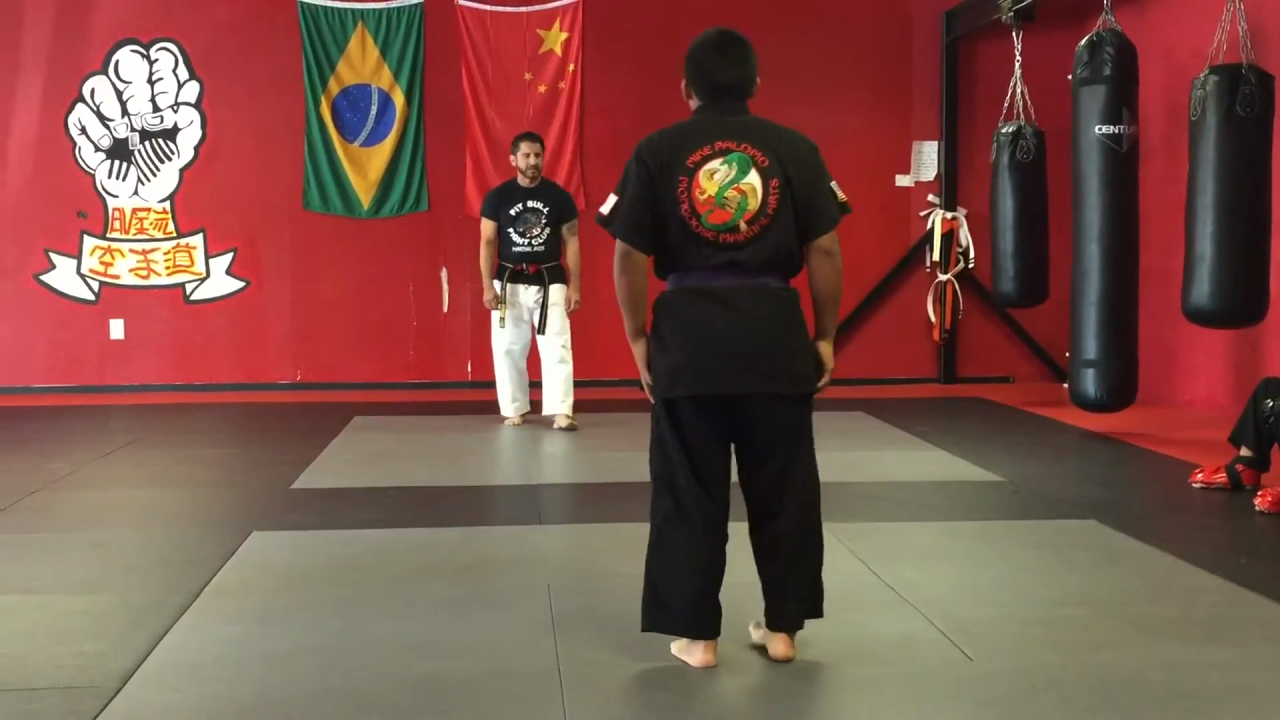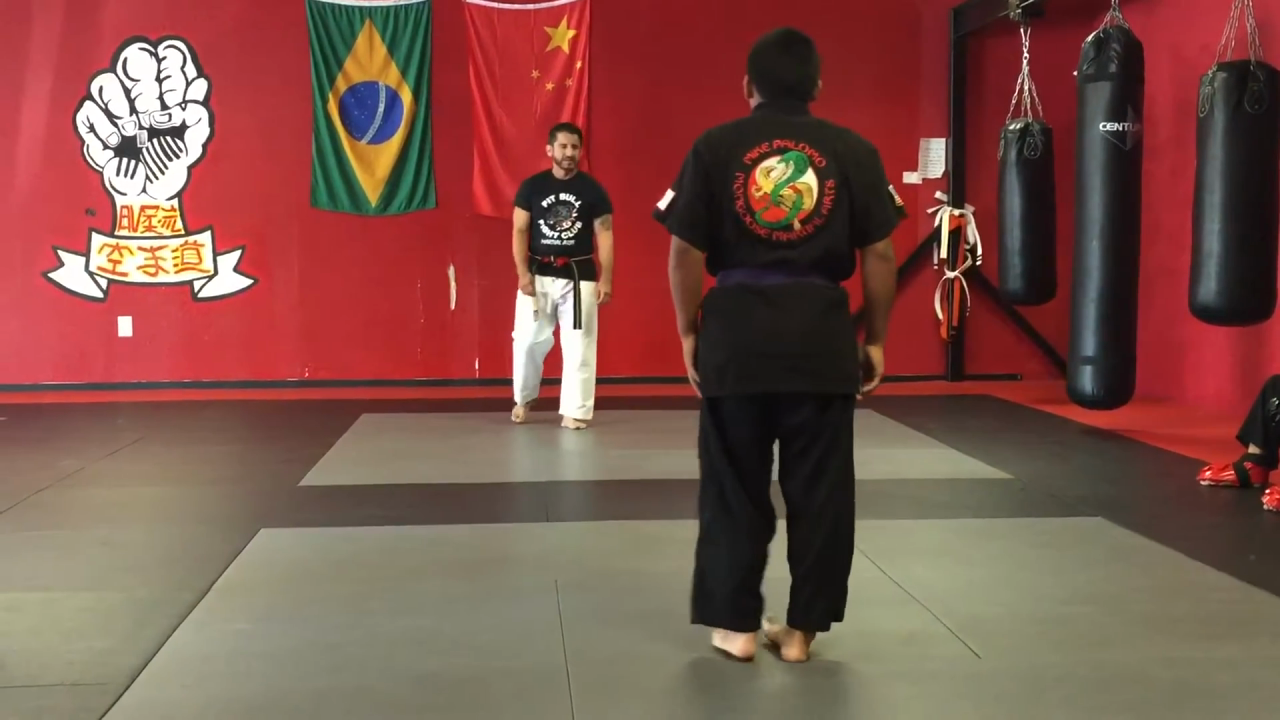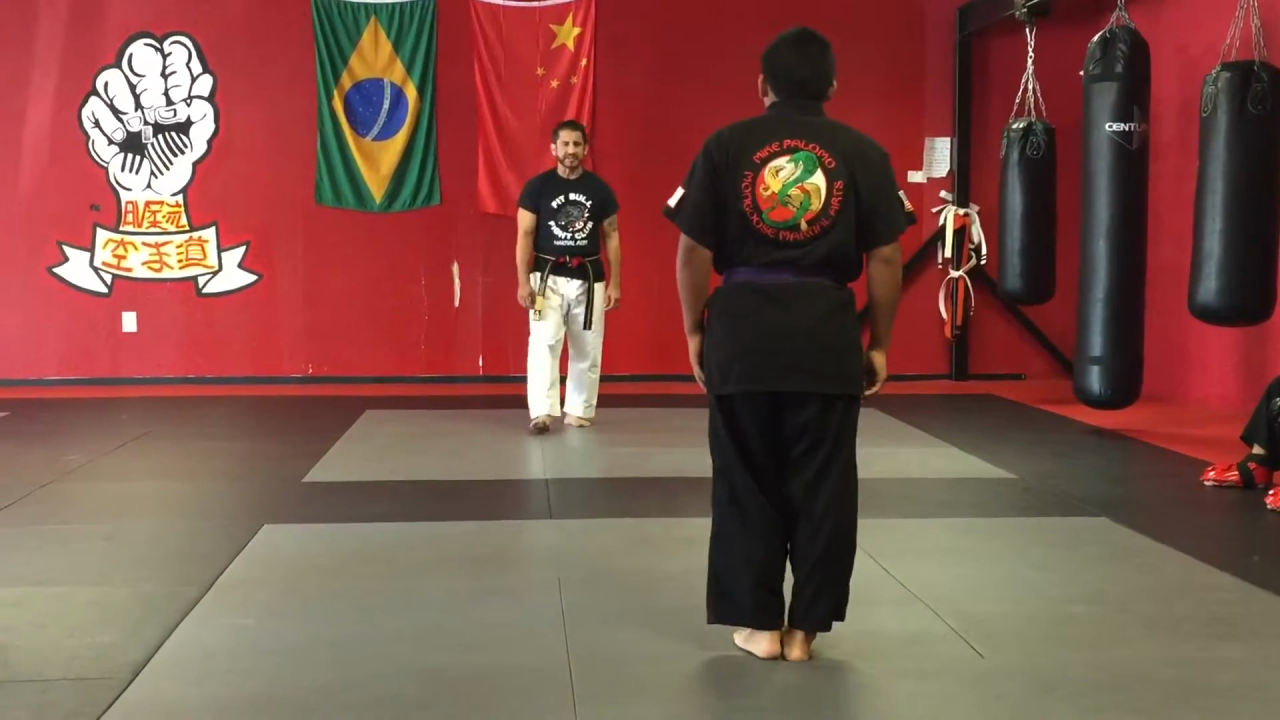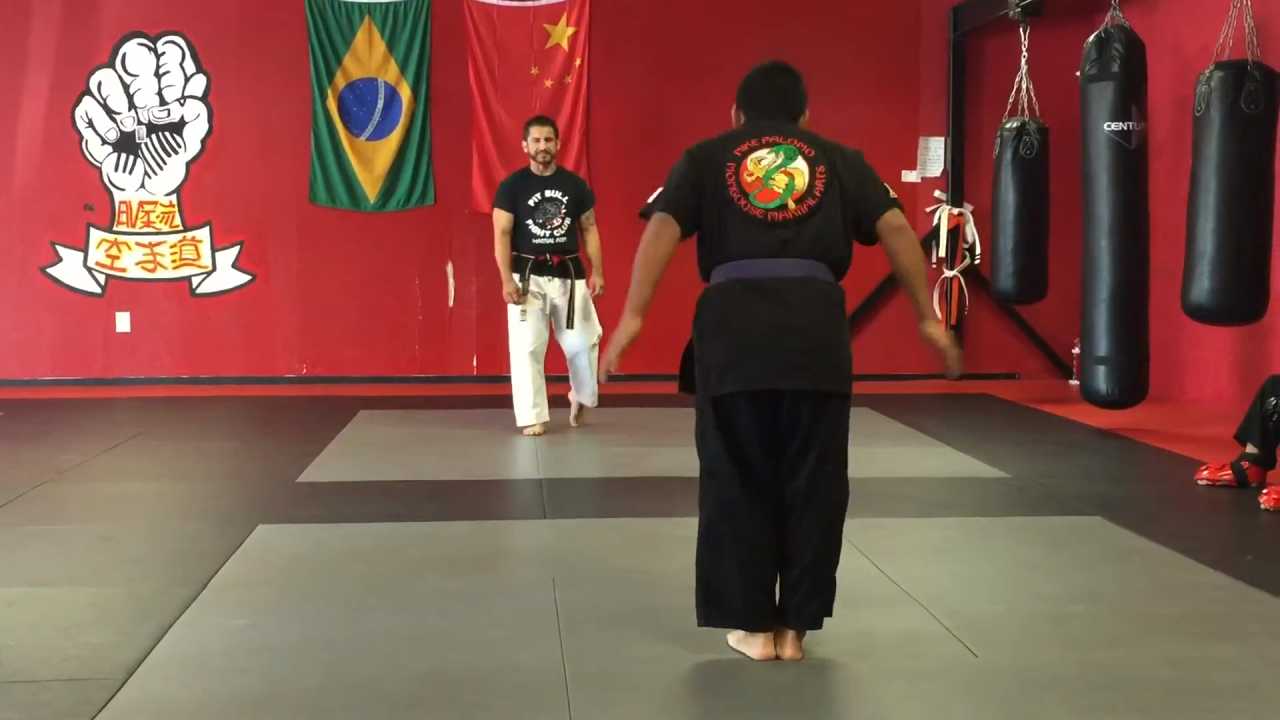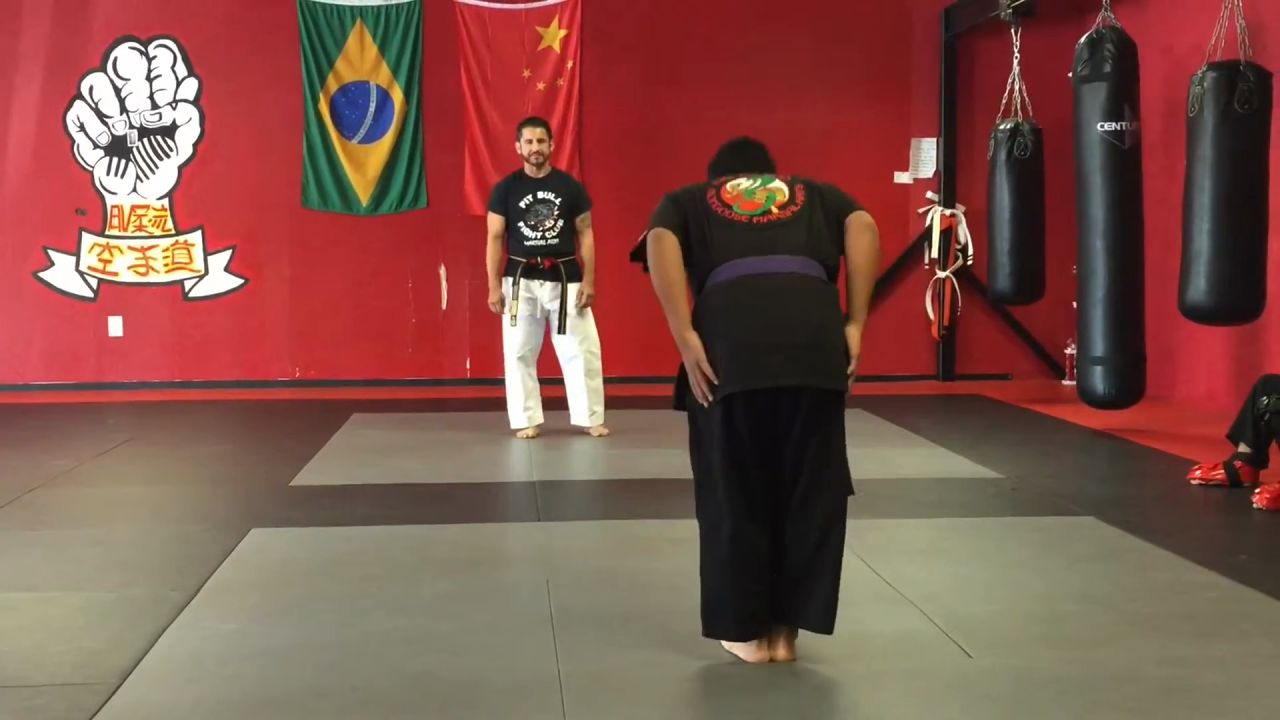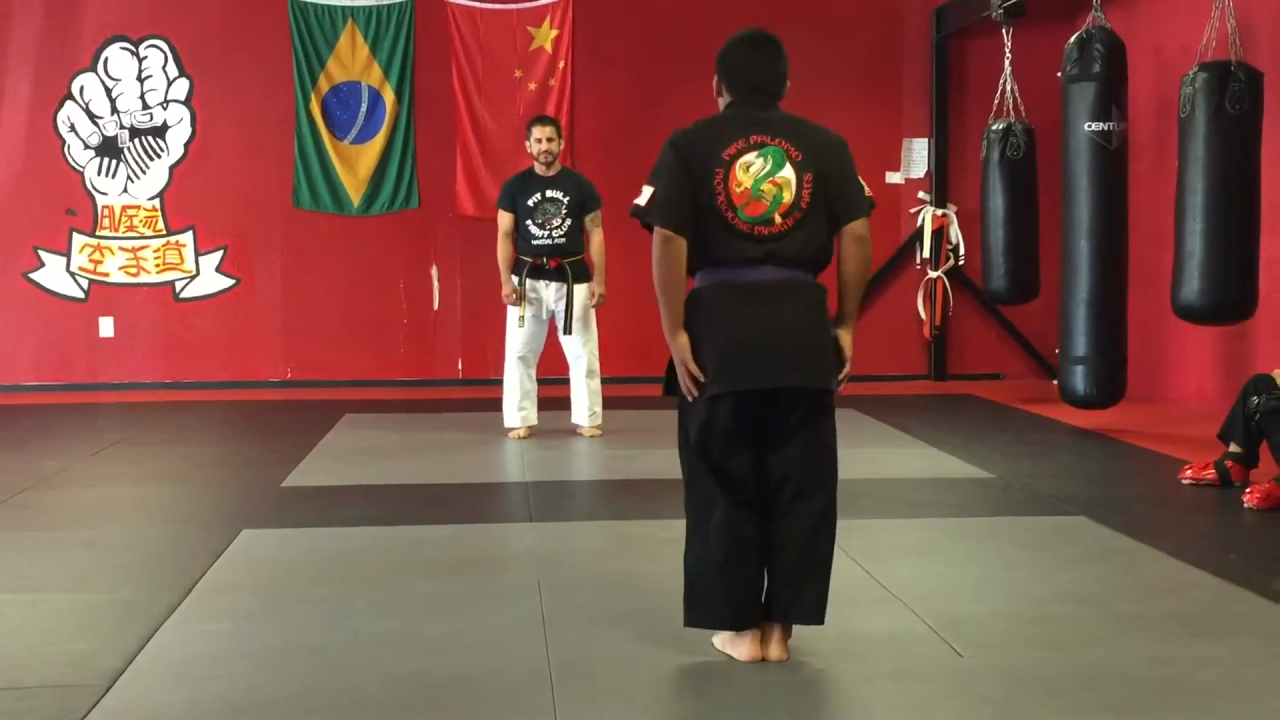
dt=0.5s
person 1, frame 1
left shoulder: (658, 150)
right shoulder: (794, 148)
left elbow: (629, 256)
right elbow: (824, 251)
left wrist: (638, 336)
right wrist: (825, 334)
left hip: (689, 333)
right hip: (776, 331)
left knee: (689, 491)
right knee: (784, 489)
left ankle: (696, 633)
right ankle: (782, 627)
person 1, frame 2
left shoulder: (715, 147)
right shoulder: (853, 151)
left elbow: (685, 252)
right elbow: (880, 254)
left wrist: (688, 332)
right wrist: (875, 339)
left hip: (736, 330)
right hip: (821, 333)
left knee: (733, 485)
right knee: (820, 487)
left ankle: (736, 622)
right ankle: (800, 627)
person 1, frame 3
left shoulder: (726, 145)
right shoulder: (863, 153)
left elbow: (693, 251)
right elbow: (885, 260)
left wrist: (694, 330)
right wrist: (879, 344)
left hip: (742, 332)
right hip: (827, 336)
left knee: (747, 484)
right knee: (824, 487)
left ankle: (759, 623)
right ankle: (804, 626)
person 1, frame 4
left shoulder: (705, 156)
right shoulder: (839, 158)
left elbow: (663, 227)
right elbow: (895, 229)
left wrist: (632, 314)
right wrist: (927, 315)
left hip: (732, 329)
right hip: (815, 328)
left knee: (736, 483)
right knee: (815, 483)
left ankle: (752, 624)
right ankle: (795, 626)
person 1, frame 5
left shoulder: (685, 199)
right shoulder: (814, 190)
left elbow: (660, 247)
right elbow: (863, 230)
left wrist: (685, 337)
right wrist: (854, 324)
left hip: (730, 330)
right hip: (812, 328)
left knee: (732, 487)
right knee: (813, 485)
left ankle: (746, 630)
right ankle: (786, 627)
person 1, frame 6
left shoulder: (688, 145)
right shoulder: (825, 145)
left elbow: (669, 242)
right elbow: (856, 237)
left wrist: (676, 333)
right wrist: (846, 325)
left hip: (720, 327)
right hip: (801, 329)
left knee: (722, 482)
right knee: (802, 483)
left ankle: (737, 625)
right ankle: (780, 625)
person 2, frame 1
left shoulder: (559, 197)
right shoulder: (498, 197)
left elbow: (571, 242)
right elbow: (487, 242)
left wrist: (574, 286)
right wrist: (488, 285)
left hip: (550, 282)
right hip: (510, 282)
left knee: (556, 347)
right knee: (508, 350)
left ankle: (560, 412)
right ankle: (513, 409)
person 2, frame 2
left shoulder: (593, 190)
right shoulder: (531, 187)
left elbow: (604, 235)
right elbow: (520, 231)
left wrist: (605, 278)
right wrist: (523, 272)
left hip: (579, 276)
right hip: (538, 274)
left knee: (580, 346)
right knee: (529, 342)
left ankle: (574, 412)
right ankle: (523, 399)
person 2, frame 3
left shoulder: (600, 189)
right shoulder: (537, 187)
left elbow: (611, 237)
right elbow: (525, 235)
left wrist: (614, 282)
right wrist: (523, 280)
left hip: (589, 277)
right hip: (548, 276)
left knee: (587, 349)
right knee: (544, 343)
left ankle: (578, 410)
right ankle: (543, 412)
person 2, frame 4
left shoulder: (575, 184)
right shoulder: (512, 186)
left elbow: (589, 230)
right elbow: (502, 234)
left wrist: (596, 272)
right wrist: (507, 279)
left hip: (570, 274)
right hip: (528, 275)
left knee: (584, 342)
right knee: (527, 348)
left ankle: (581, 398)
right ankle: (532, 417)
person 2, frame 5
left shoulder: (570, 186)
right shoulder: (505, 188)
left elbow: (585, 234)
right elbow: (495, 239)
left wrist: (588, 279)
right wrist: (494, 285)
left hip: (565, 278)
right hip: (521, 280)
left knee: (581, 350)
right knee: (520, 353)
left ankle: (590, 418)
right ankle: (526, 420)
person 2, frame 6
left shoulder: (580, 185)
right shoulder: (515, 186)
left elbow: (595, 233)
right elbow: (505, 235)
left wrist: (599, 279)
right wrist: (506, 279)
left hip: (573, 278)
right hip: (528, 278)
left knee: (583, 351)
right knee: (520, 352)
left ankle: (587, 419)
right ankle: (520, 420)
